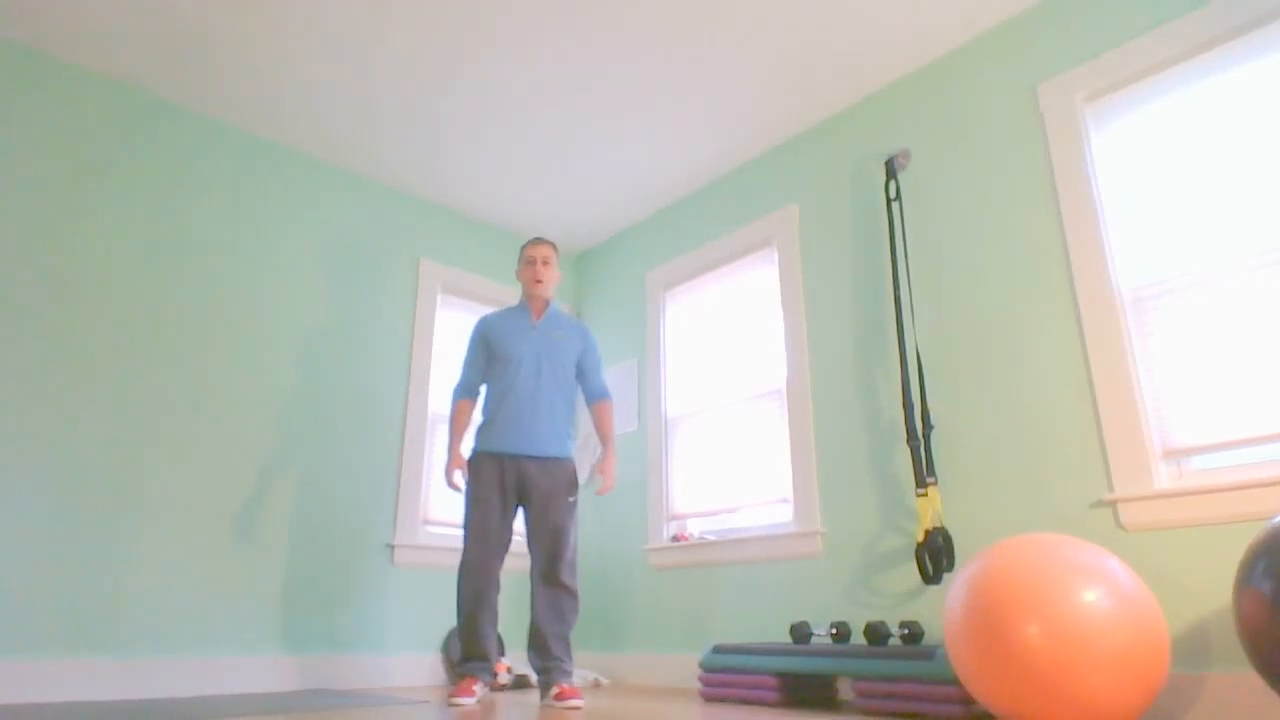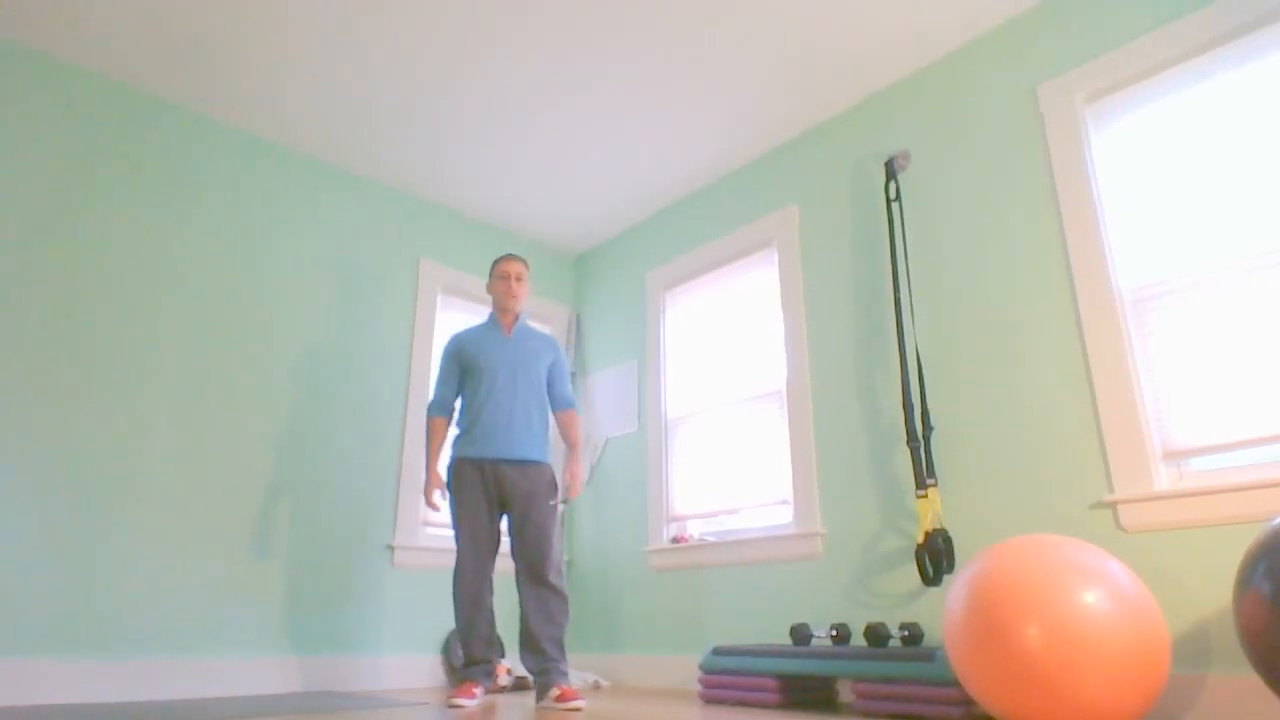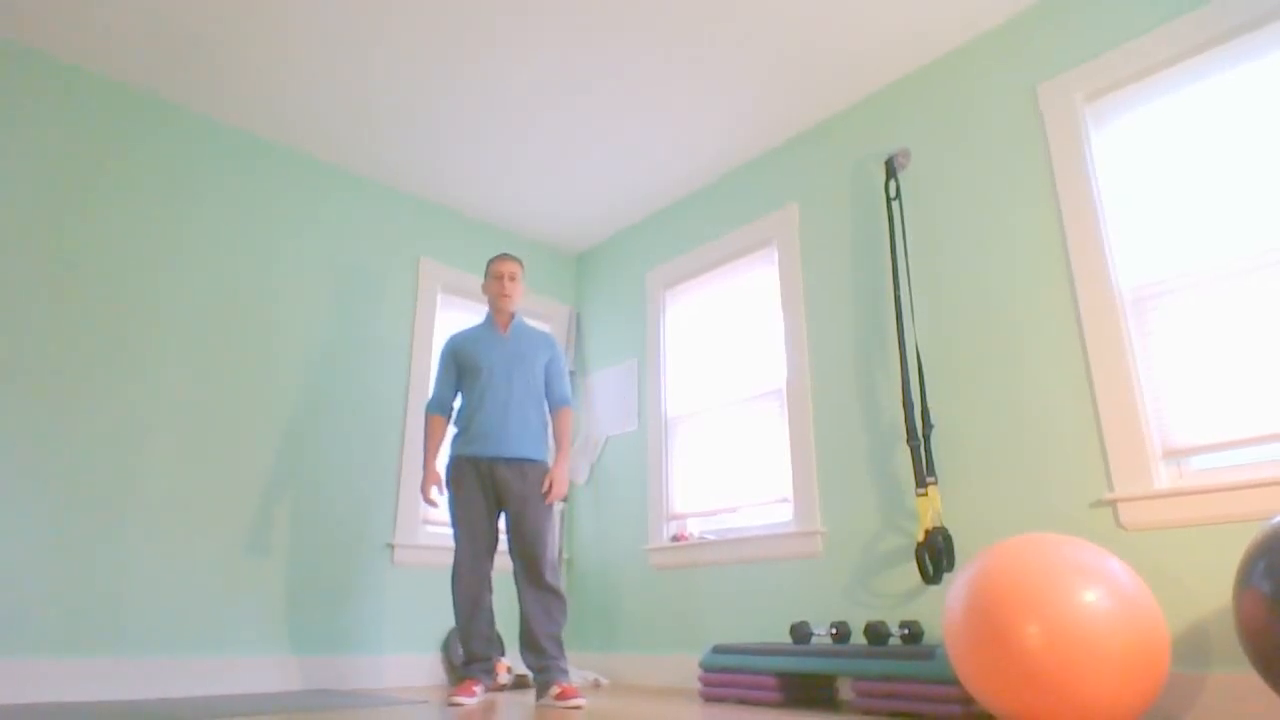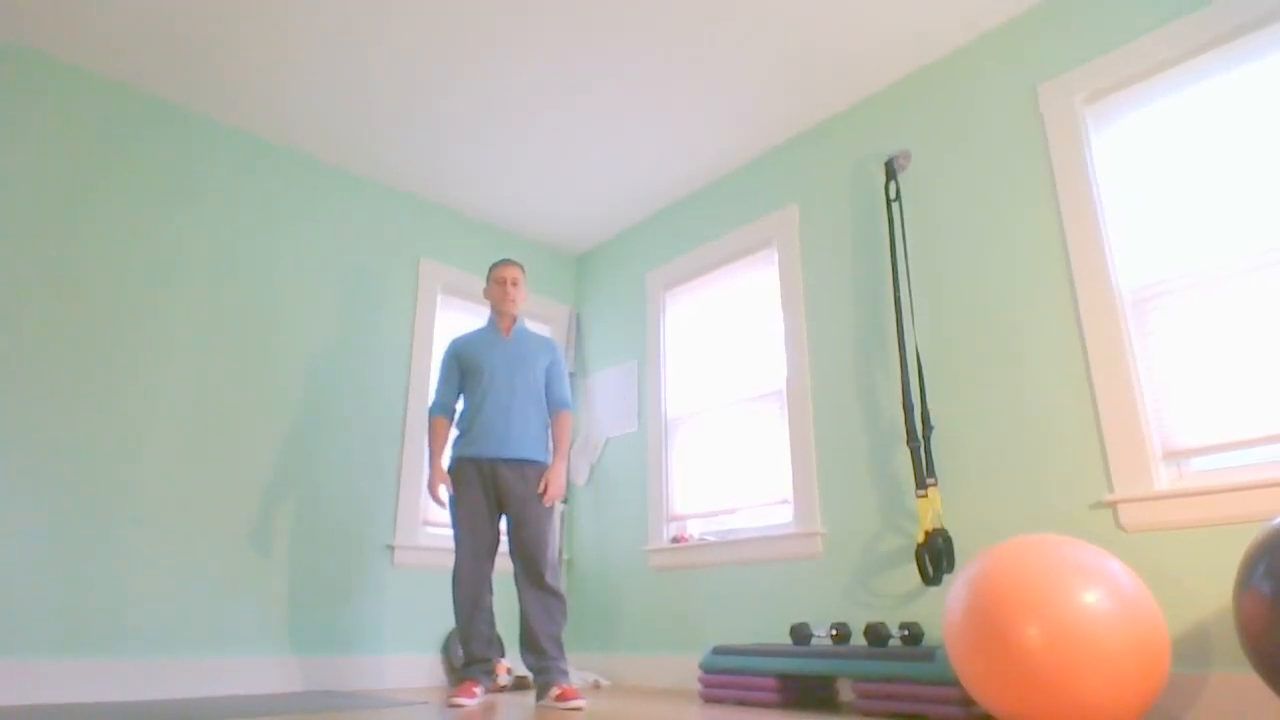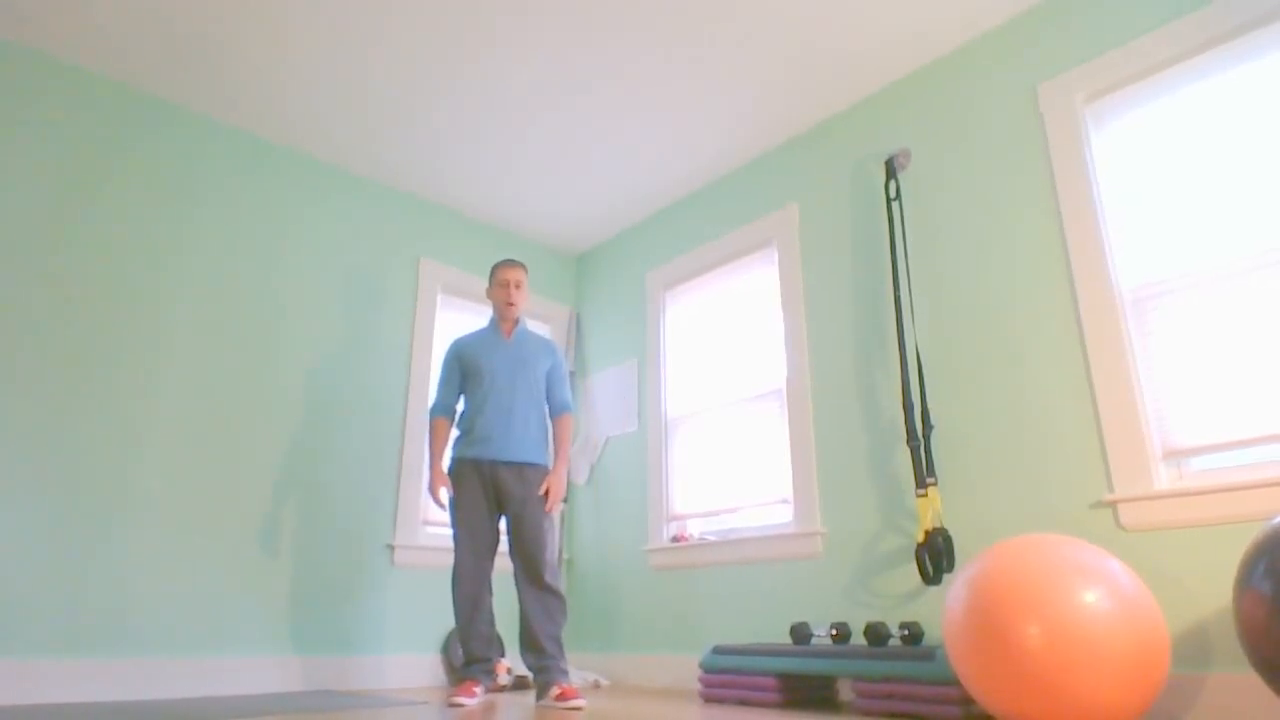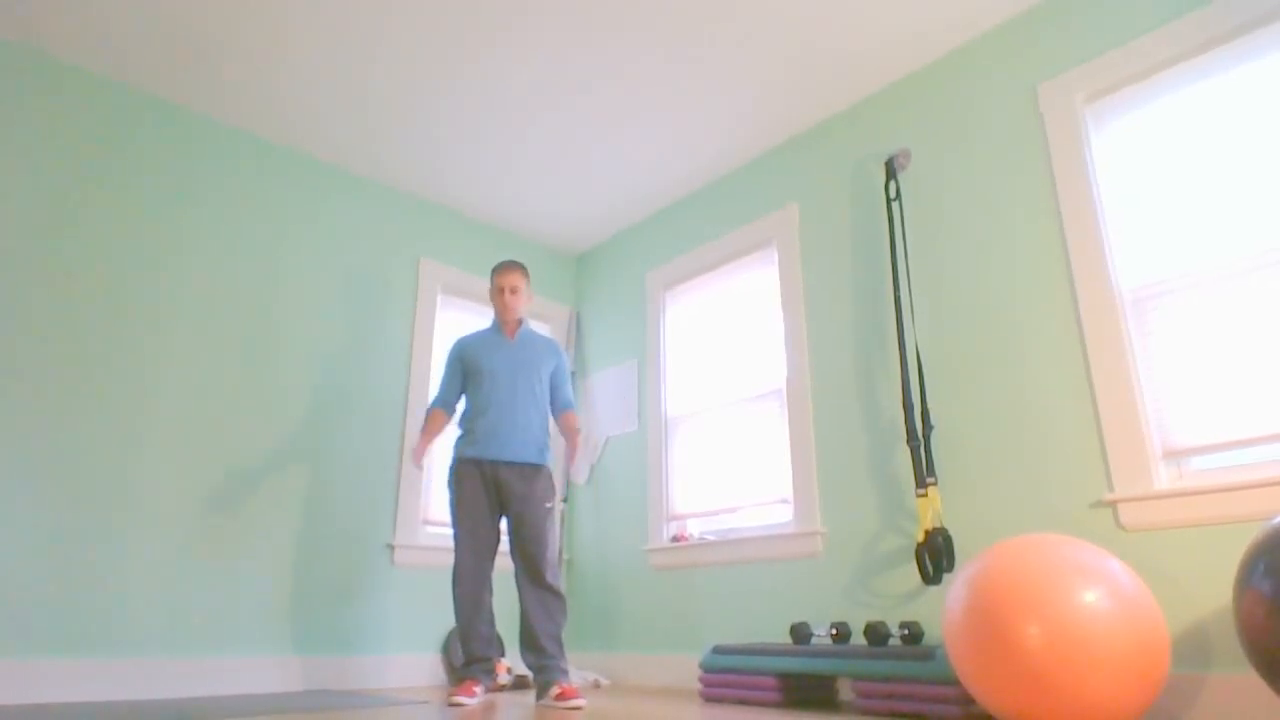
dt=0.7s
person 1, frame 1
left shoulder: (578, 334)
right shoulder: (490, 327)
left elbow: (597, 394)
right elbow: (467, 390)
left wrist: (608, 449)
right wrist: (455, 447)
left hip: (554, 463)
right hip: (492, 459)
left knee: (556, 569)
right knee: (479, 564)
left ankle: (555, 676)
right ankle: (476, 670)
person 1, frame 2
left shoulder: (547, 346)
right shoulder: (462, 343)
left elbow: (564, 404)
right elbow: (440, 407)
left wrist: (575, 456)
right wrist: (432, 467)
left hip: (532, 467)
right hip: (472, 466)
left knee: (542, 569)
right knee: (473, 569)
left ankle: (551, 677)
right ankle: (478, 674)
person 1, frame 3
left shoulder: (545, 344)
right shoulder: (459, 344)
left elbow: (561, 405)
right elbow: (439, 406)
left wrist: (562, 462)
right wrist: (429, 463)
left hip: (528, 465)
right hip: (469, 464)
left knee: (538, 566)
right knee: (471, 568)
left ankle: (551, 675)
right ankle: (477, 672)
person 1, frame 4
left shoulder: (546, 348)
right shoulder: (462, 347)
left elbow: (560, 408)
right elbow: (442, 408)
left wrist: (559, 463)
right wrist: (435, 463)
left hip: (529, 466)
right hip: (471, 466)
left knee: (539, 568)
right knee: (472, 568)
left ankle: (551, 676)
right ankle: (476, 673)
person 1, frame 5
left shoulder: (547, 350)
right shoulder: (463, 348)
left elbow: (562, 411)
right elbow: (443, 409)
left wrist: (560, 468)
right wrist: (436, 466)
left hip: (529, 469)
right hip: (471, 467)
left knee: (539, 569)
right knee: (471, 569)
left ankle: (551, 676)
right ankle: (477, 673)
person 1, frame 6
left shoulder: (550, 350)
right shoulder: (466, 348)
left elbow: (563, 405)
right elbow: (445, 402)
left wrist: (571, 435)
right wrist: (426, 437)
left hip: (529, 468)
right hip: (472, 466)
left knee: (539, 569)
right knee: (471, 569)
left ankle: (551, 675)
right ankle: (476, 672)
